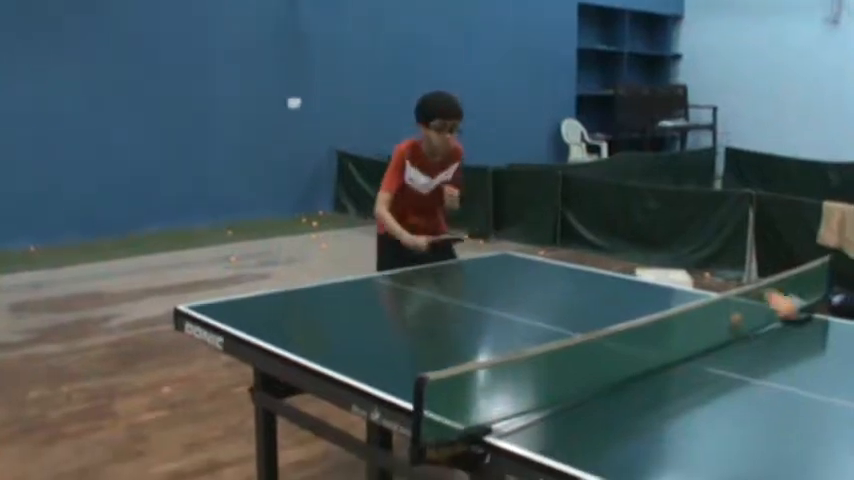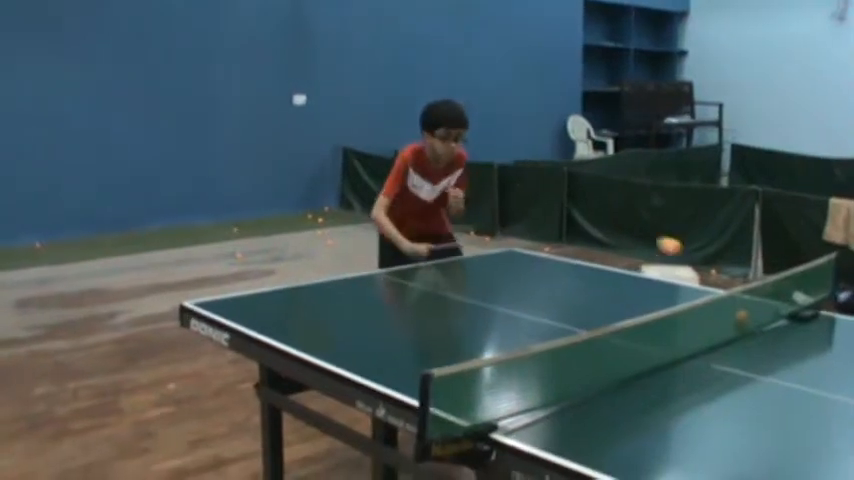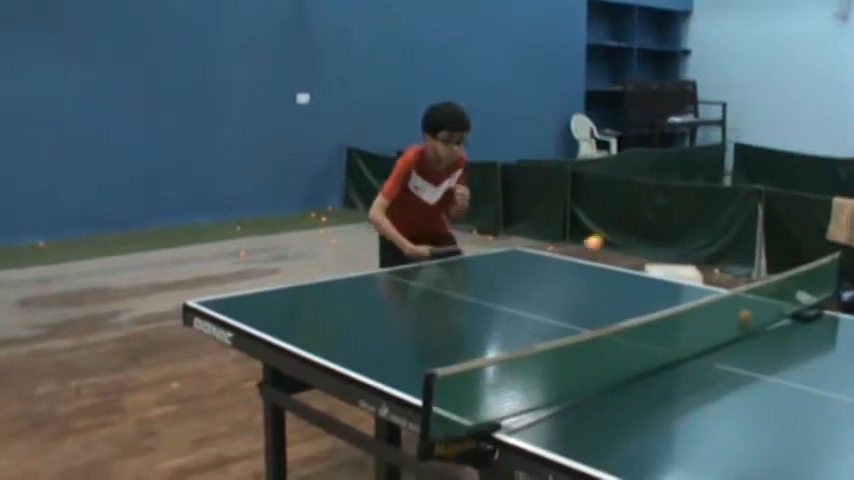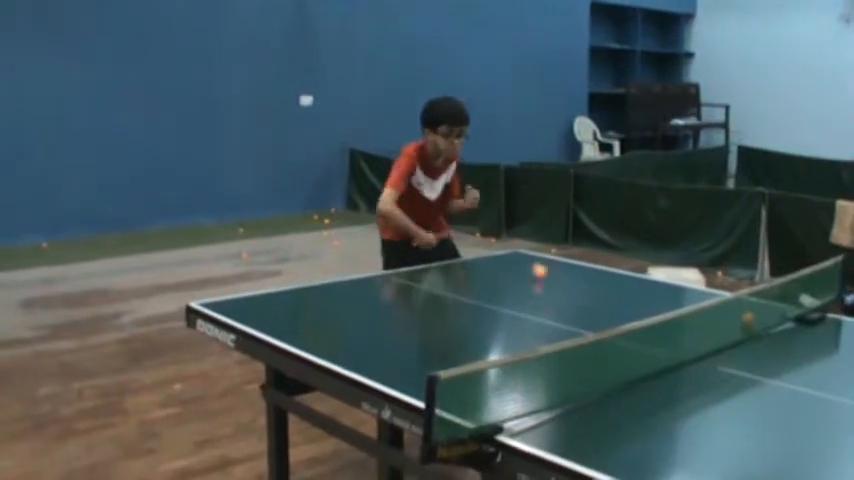
dt=0.1s
person 1, frame 1
left shoulder: (456, 154)
right shoulder: (404, 153)
left elbow: (448, 204)
right elbow: (380, 208)
left wrist: (452, 203)
right wrist: (407, 238)
left hip: (434, 234)
right hip: (395, 234)
person 1, frame 2
left shoulder: (460, 160)
right shoulder: (409, 159)
left elbow: (452, 209)
right elbow: (378, 213)
left wrist: (457, 206)
right wrist: (406, 246)
left hip: (438, 234)
right hip: (399, 235)
person 1, frame 3
left shoulder: (459, 162)
right shoulder: (411, 161)
left elbow: (453, 211)
right elbow: (375, 213)
left wrist: (461, 205)
right wrist: (408, 247)
left hip: (437, 234)
right hip: (398, 237)
person 1, frame 4
left shoulder: (453, 157)
right shoulder: (411, 156)
left elbow: (450, 206)
right elbow: (384, 206)
left wrist: (467, 204)
right wrist: (419, 234)
left hip: (436, 235)
right hip: (399, 237)
